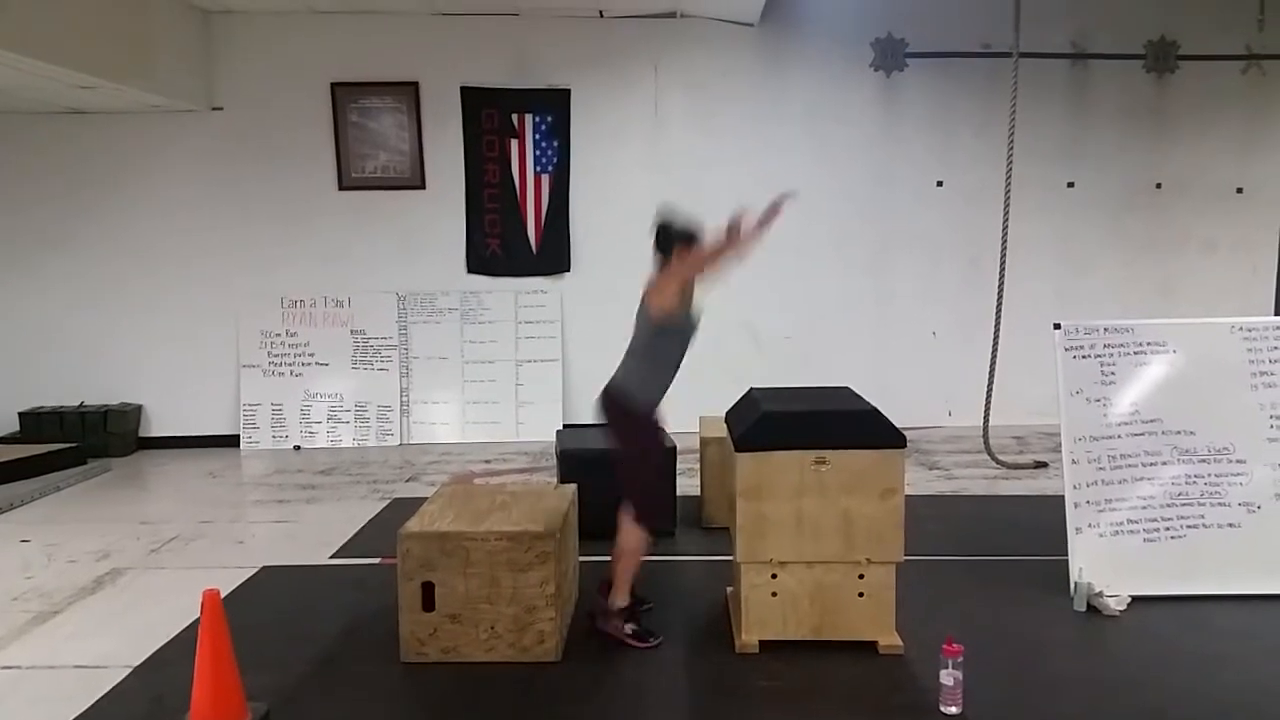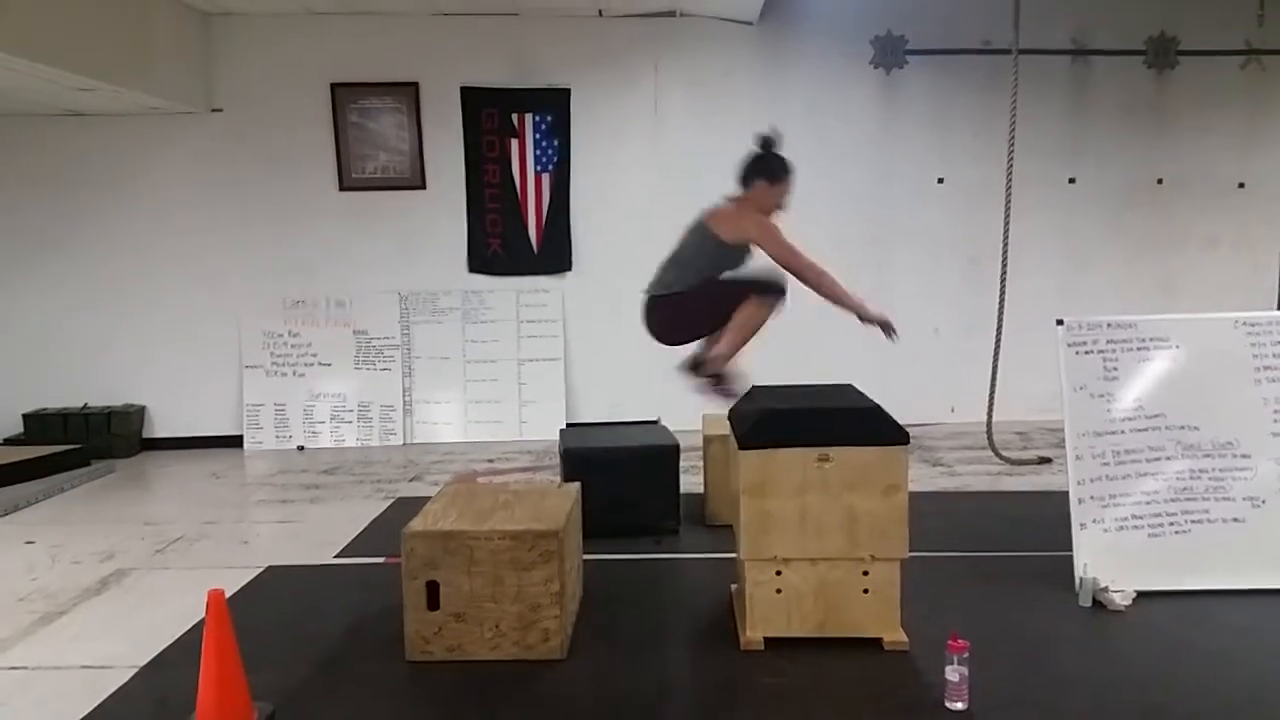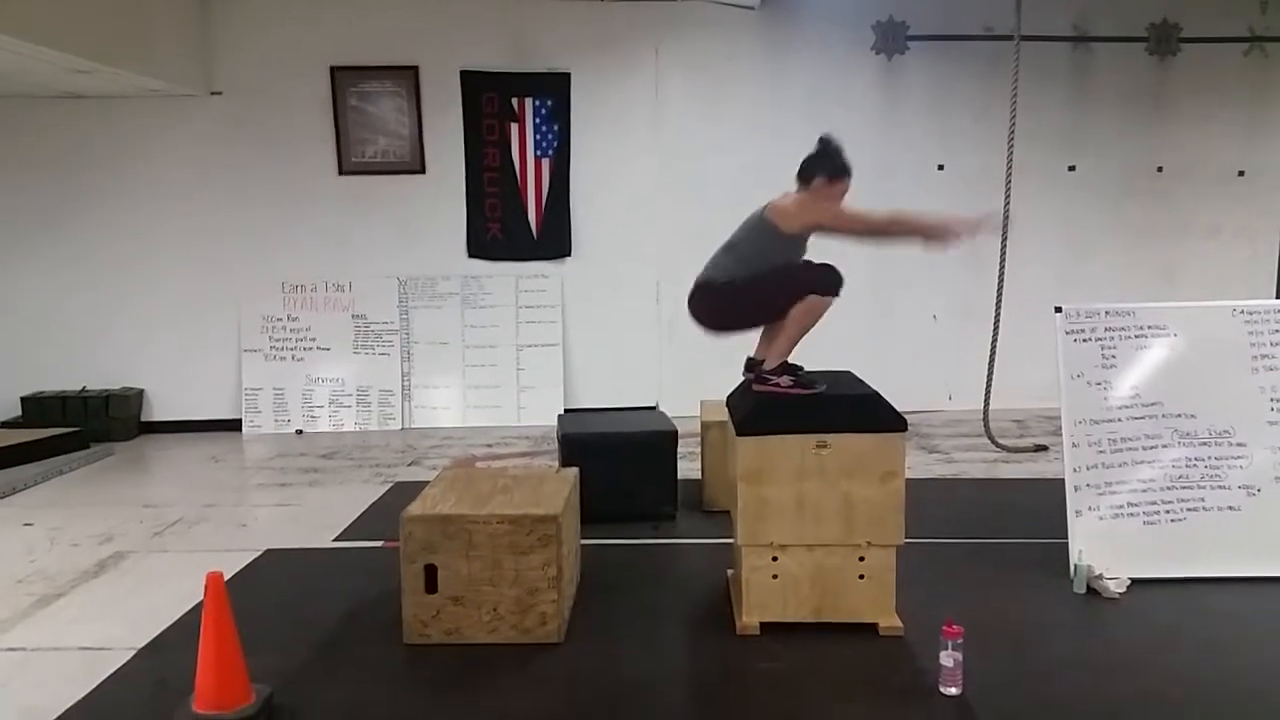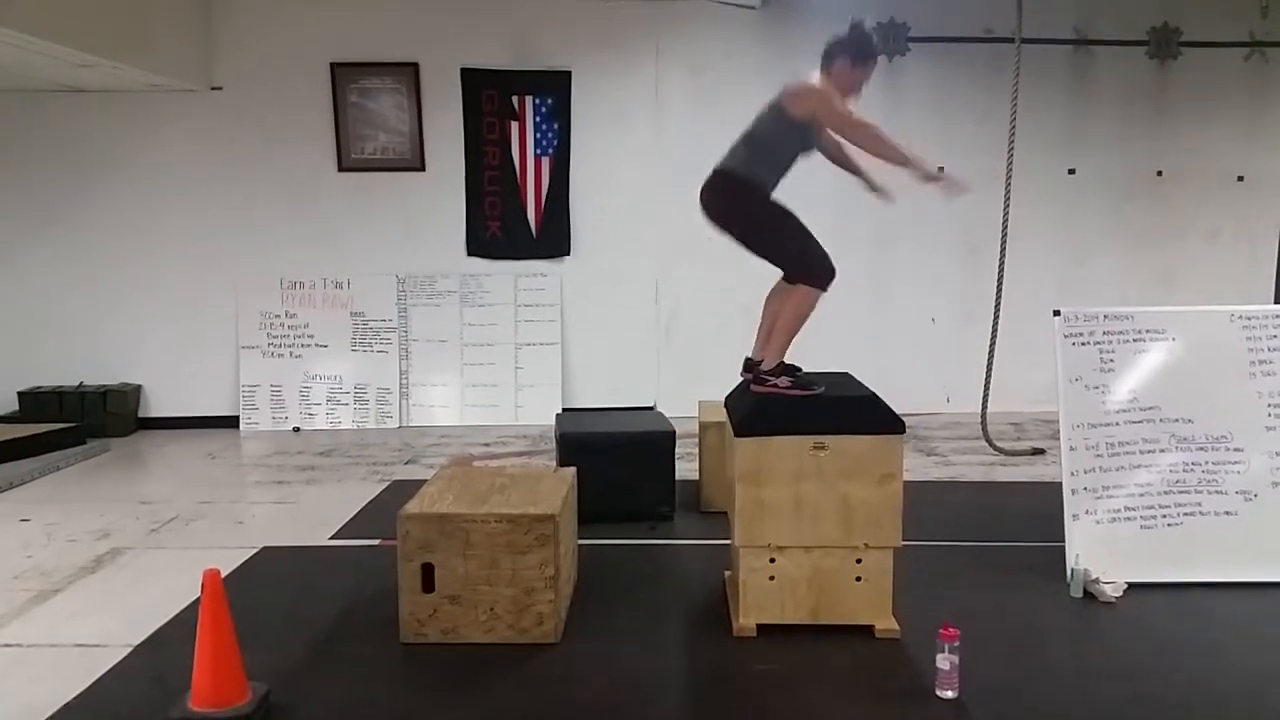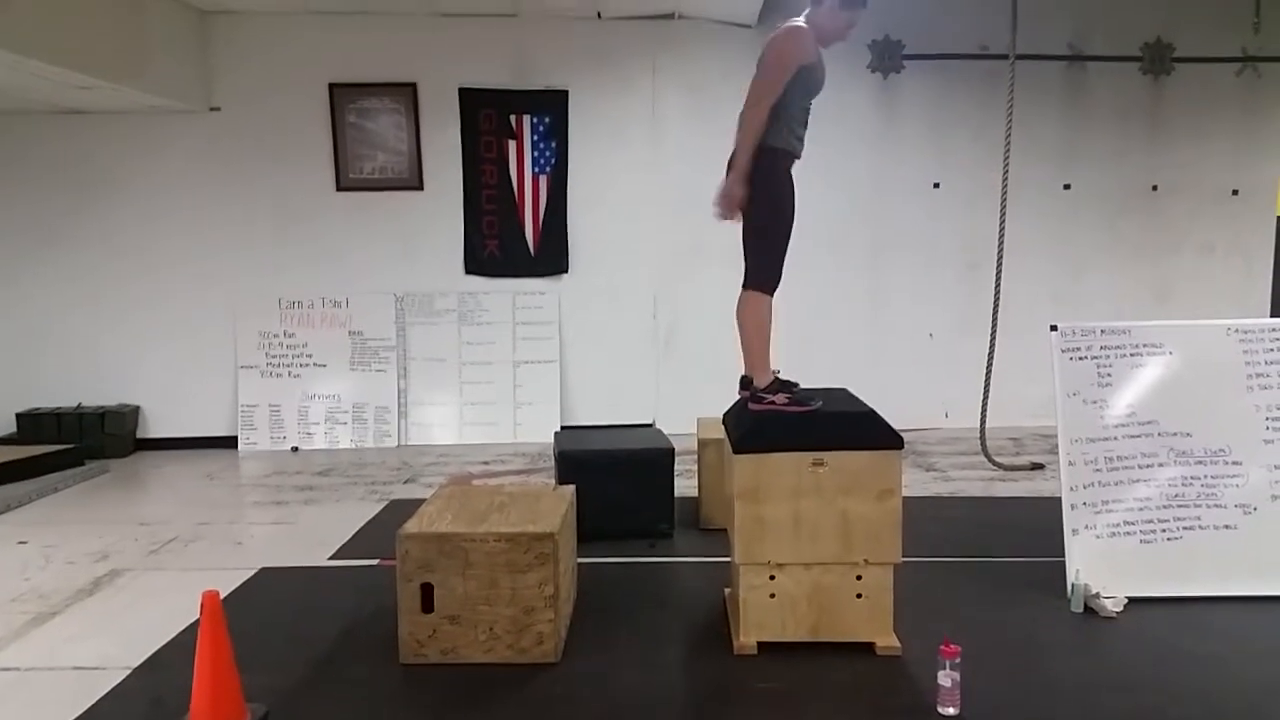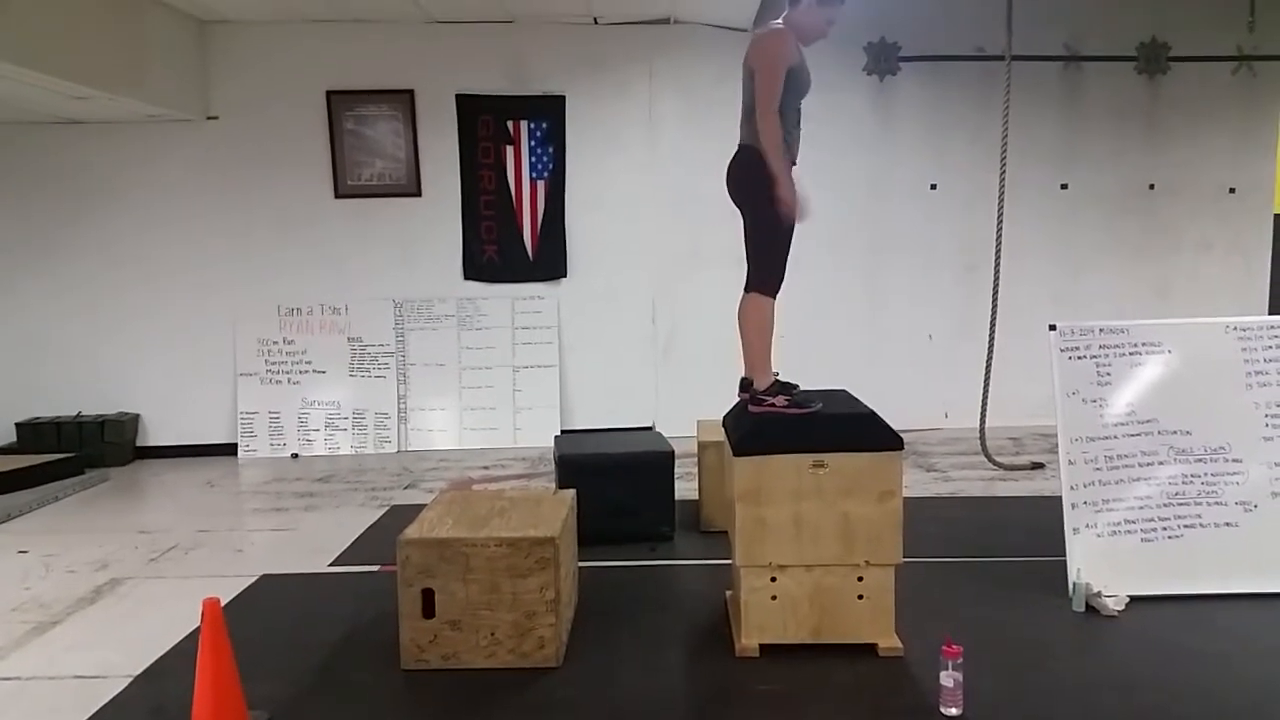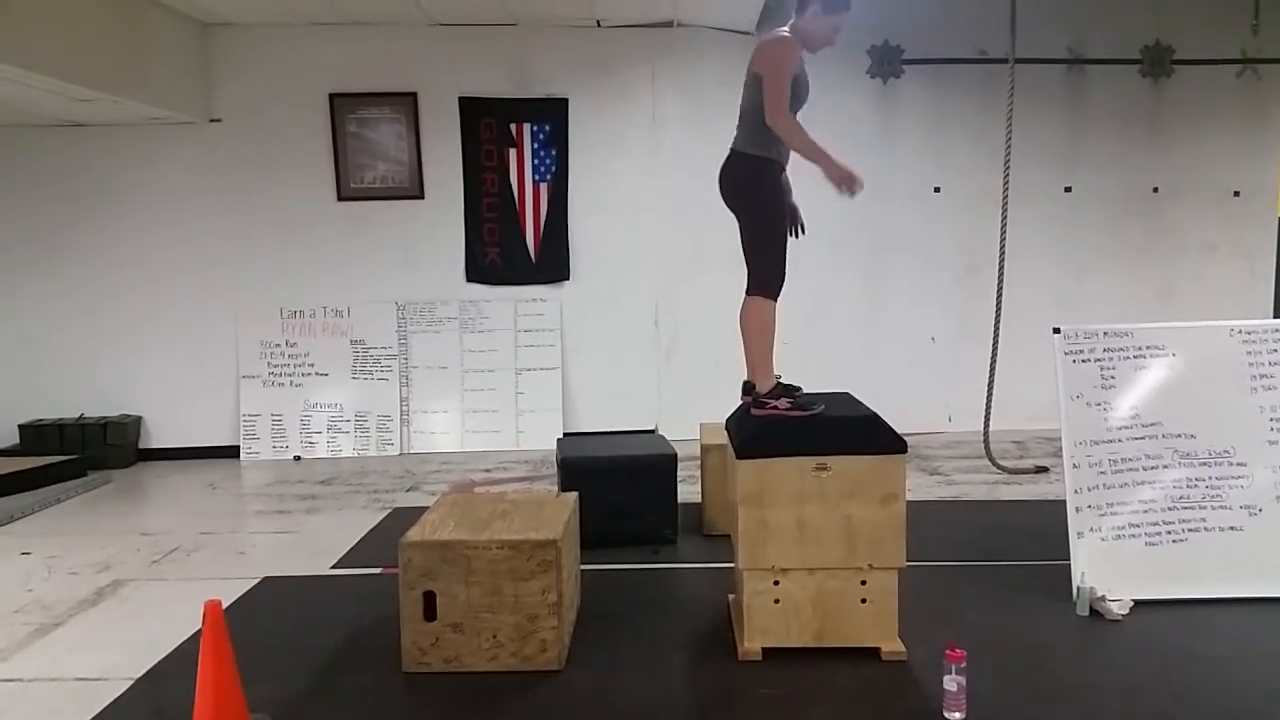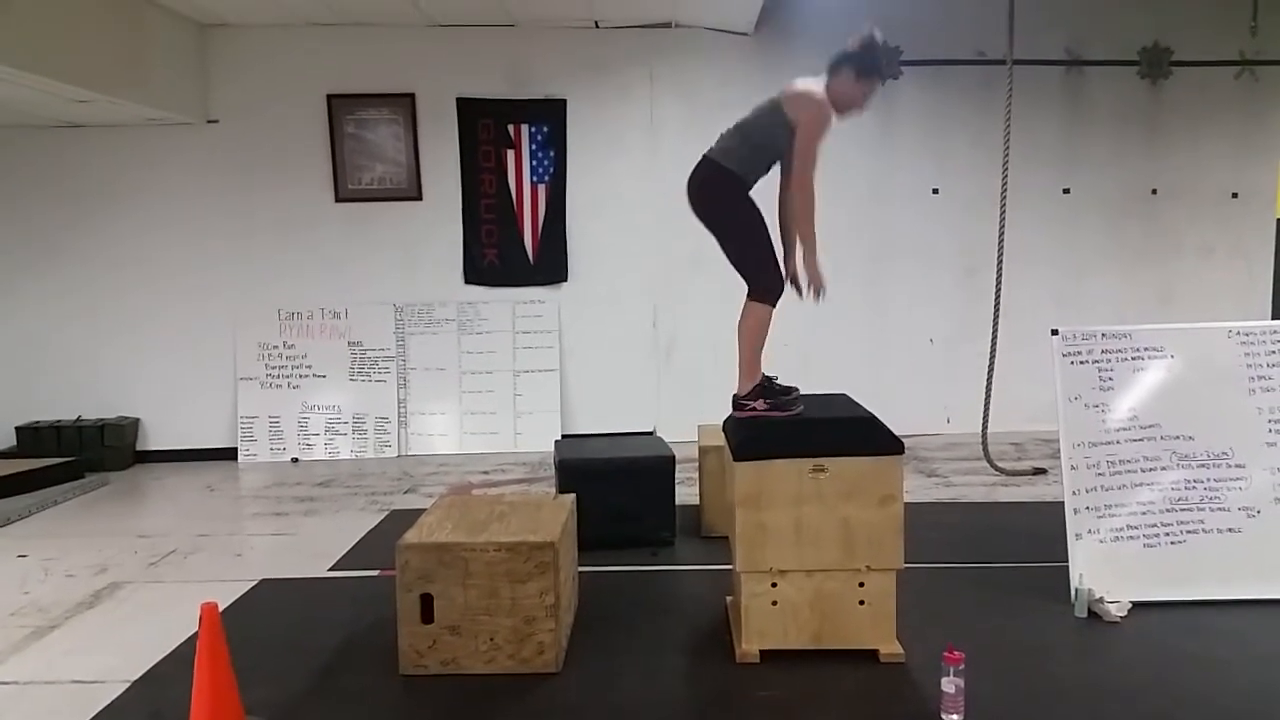
dt=0.3s
person 1, frame 1
left shoulder: (669, 285)
right shoulder: (671, 281)
left elbow: (715, 253)
right elbow: (725, 254)
left wrist: (726, 238)
right wrist: (764, 220)
left hip: (627, 403)
right hip: (630, 409)
left knee: (644, 499)
right knee: (648, 506)
left ankle: (617, 586)
right ankle: (618, 608)
person 1, frame 2
left shoulder: (736, 214)
right shoulder: (748, 220)
left elbow: (797, 266)
right elbow: (805, 269)
right wrist: (861, 308)
left hip: (672, 305)
right hip: (671, 313)
left knee: (751, 293)
right knee: (770, 291)
left ankle: (707, 361)
right ankle: (714, 366)
person 1, frame 3
left shoulder: (799, 208)
right shoulder: (809, 209)
left elbow: (867, 227)
right elbow: (883, 224)
left wrist: (937, 228)
right wrist: (950, 226)
left hip: (716, 296)
right hip: (716, 302)
left knee: (799, 284)
right knee: (824, 281)
left ankle: (761, 363)
right ankle: (770, 370)
person 1, frame 4
left shoulder: (811, 96)
right shoulder: (815, 95)
left elbow: (829, 143)
right elbow: (862, 133)
left wrist: (867, 178)
right wrist: (920, 168)
left hip: (734, 191)
right hip: (731, 194)
left knee: (801, 273)
right knee: (816, 271)
left ankle: (759, 360)
right ankle: (767, 370)
person 1, frame 5
left shoulder: (803, 41)
right shoulder: (797, 37)
right elbow: (757, 106)
left wrist: (742, 176)
right wrist: (737, 177)
left hip: (767, 165)
right hip: (764, 168)
left knee: (763, 276)
right knee: (763, 276)
left ankle: (756, 378)
right ankle: (763, 386)
person 1, frame 6
left shoulder: (782, 44)
right shoulder: (776, 39)
right elbow: (765, 114)
right wrist: (782, 179)
left hip: (762, 171)
right hip: (762, 171)
left knee: (763, 279)
right knee: (765, 279)
left ankle: (755, 379)
right ankle: (763, 389)
person 1, frame 7
left shoulder: (786, 51)
right shoulder: (781, 46)
right elbow: (777, 118)
left wrist: (786, 195)
right wrist: (829, 164)
left hip: (756, 174)
right hip: (753, 174)
left knee: (763, 282)
right knee: (767, 281)
left ankle: (758, 382)
right ankle: (765, 391)
person 1, frame 8
left shoulder: (808, 98)
right shoulder: (816, 106)
left elbow: (790, 187)
right elbow: (802, 187)
left wrist: (789, 258)
right wrist: (811, 260)
left hip: (716, 182)
right hip: (719, 184)
left knee: (764, 282)
right knee: (767, 283)
left ankle: (752, 380)
right ankle: (747, 394)
